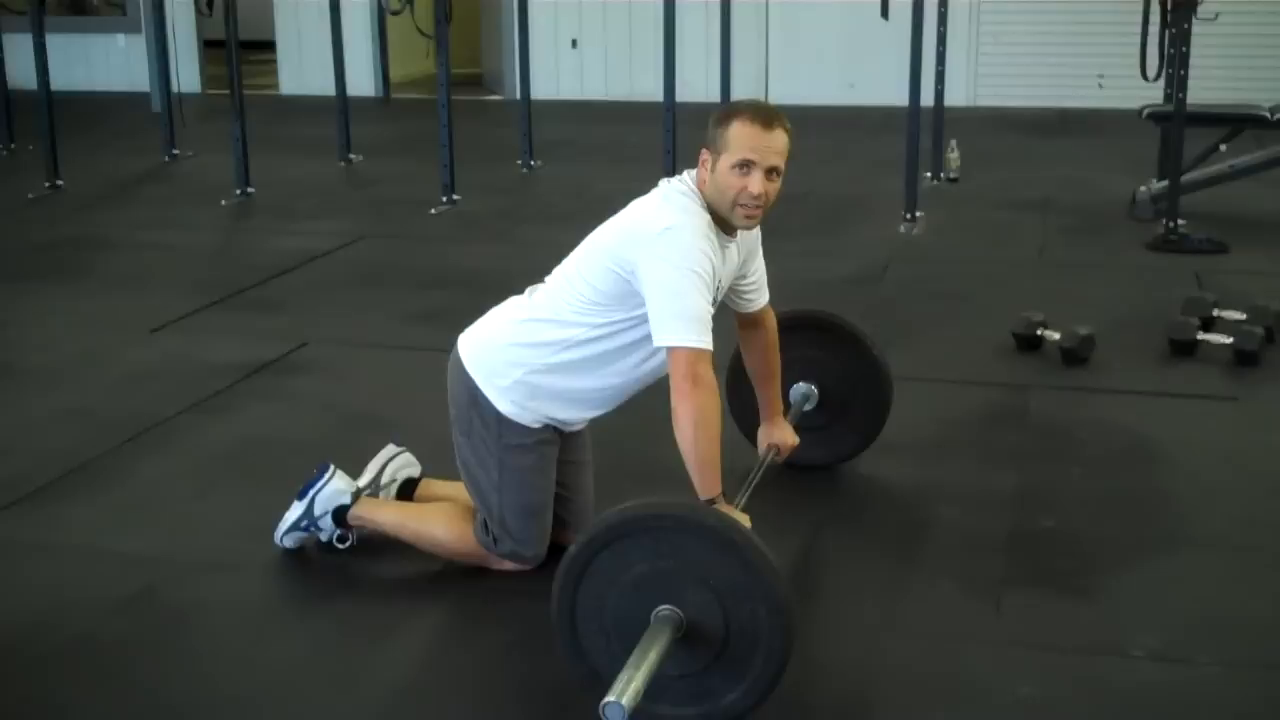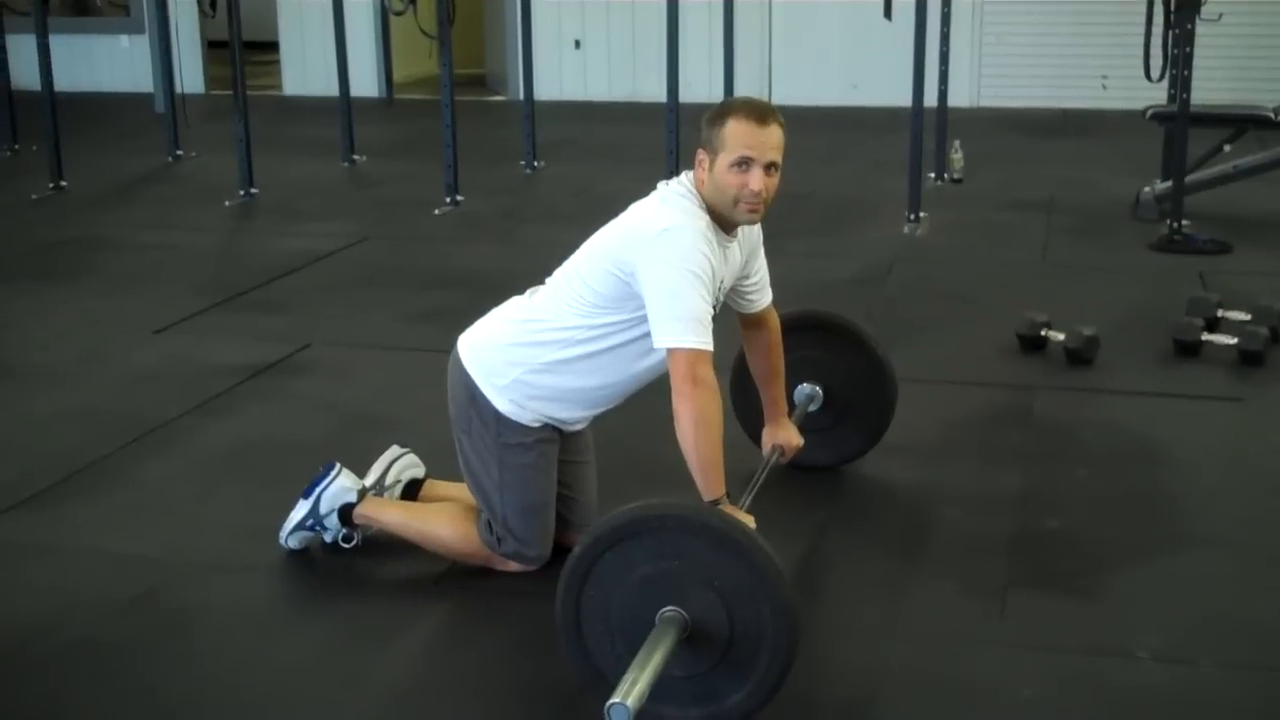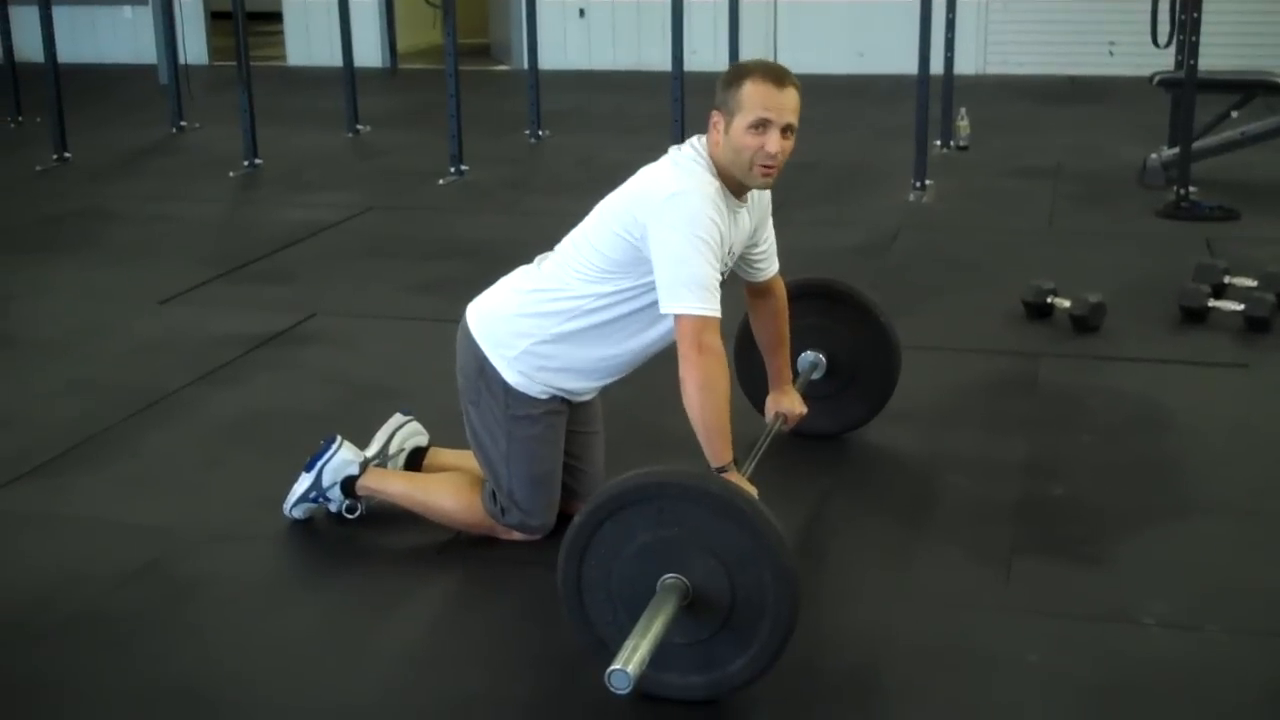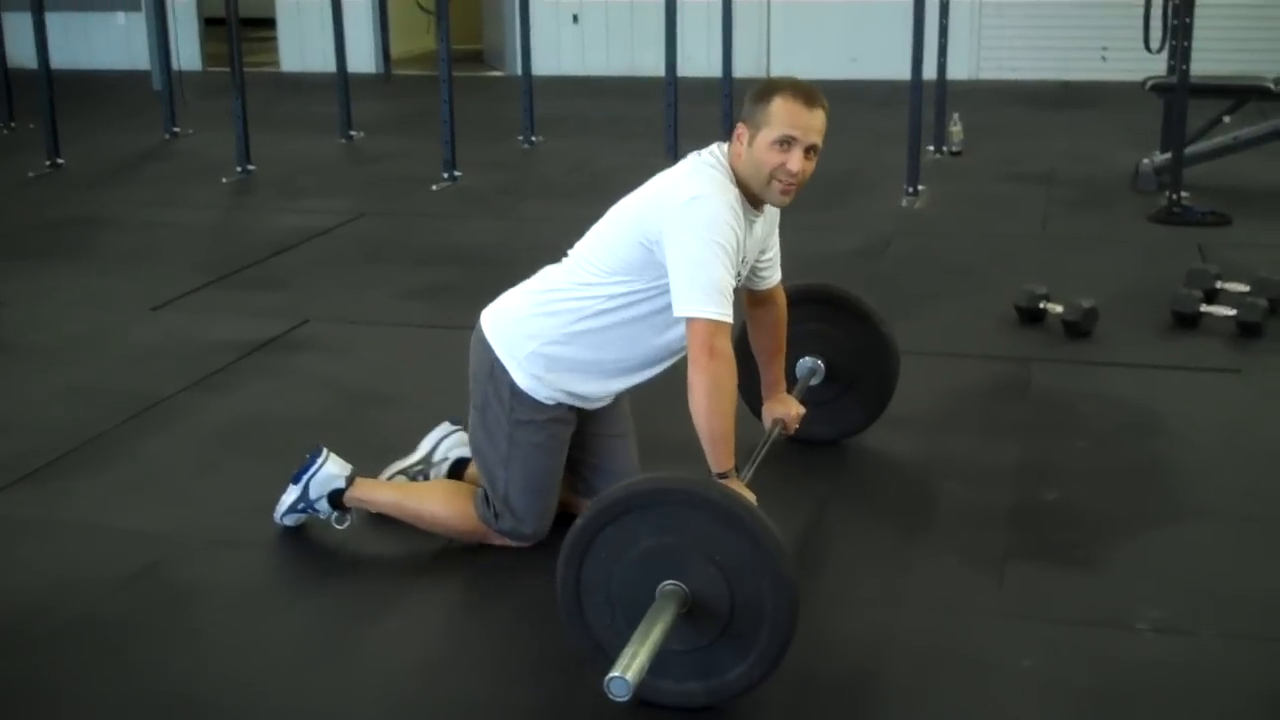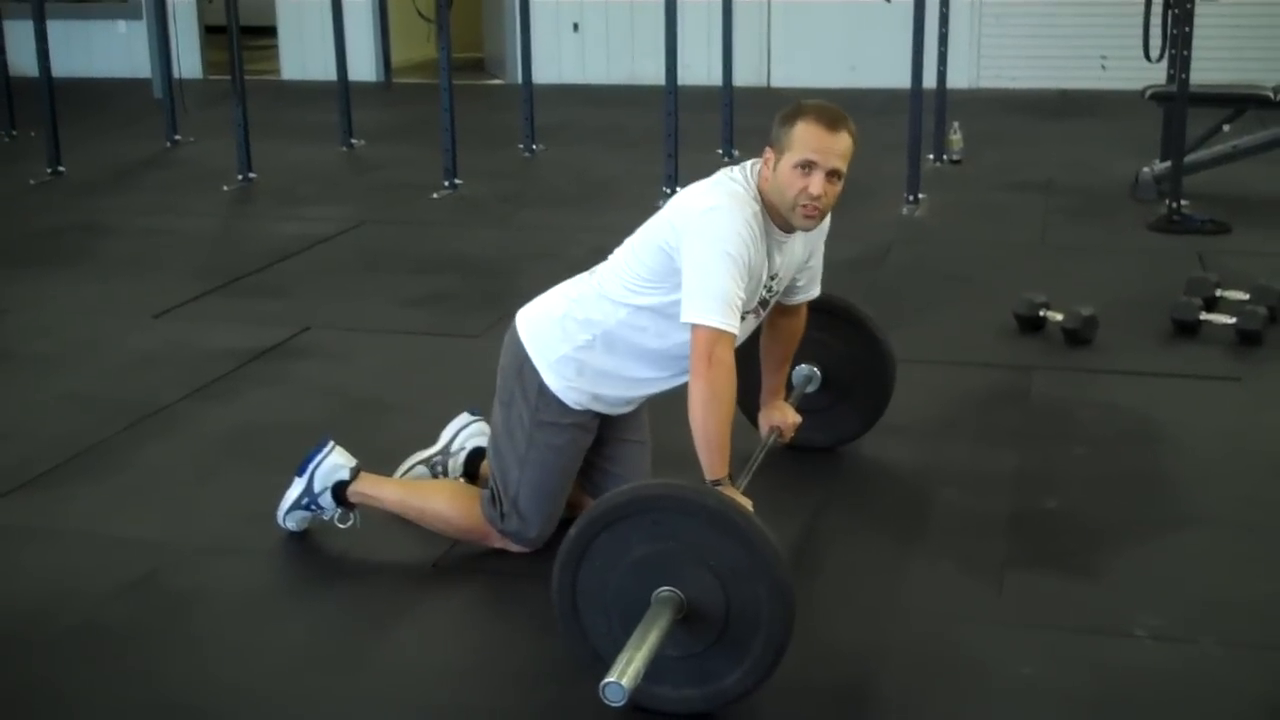
dt=0.5s
person 1, frame 1
left shoulder: (736, 219)
right shoulder: (678, 235)
left elbow: (755, 318)
right elbow: (692, 382)
left wrist: (773, 418)
right wrist: (714, 506)
left hip: (545, 386)
right hip: (504, 386)
left knee: (567, 531)
right knee: (514, 550)
left ankle: (402, 486)
right ankle: (344, 505)
person 1, frame 2
left shoulder: (739, 221)
right shoulder: (677, 236)
left elbow: (759, 318)
right elbow: (691, 383)
left wrist: (777, 418)
right wrist: (718, 507)
left hip: (545, 385)
right hip: (504, 385)
left knee: (570, 532)
right knee: (519, 552)
left ankle: (407, 488)
right ankle: (350, 504)
person 1, frame 3
left shoulder: (750, 189)
right shoulder: (687, 201)
left elbow: (765, 287)
right elbow: (698, 349)
left wrist: (781, 385)
right wrist: (725, 473)
left hip: (557, 354)
right hip: (514, 355)
left knee: (576, 499)
right knee: (523, 521)
left ankle: (408, 457)
right ankle: (353, 474)
person 1, frame 4
left shoulder: (758, 191)
right shoulder: (705, 205)
left elbow: (765, 295)
right elbow: (709, 352)
left wrist: (776, 392)
right wrist: (724, 479)
left hip: (581, 367)
right hip: (530, 362)
right knee: (515, 527)
left ankle: (459, 462)
right ankle: (340, 486)
person 1, frame 5
left shoulder: (808, 216)
right shoulder: (723, 217)
left elbow: (788, 305)
right elbow: (711, 359)
left wrist: (773, 399)
right wrist: (719, 487)
left hip: (610, 375)
right hip: (558, 364)
right knee: (517, 532)
left ankle: (473, 454)
right ankle: (344, 481)
